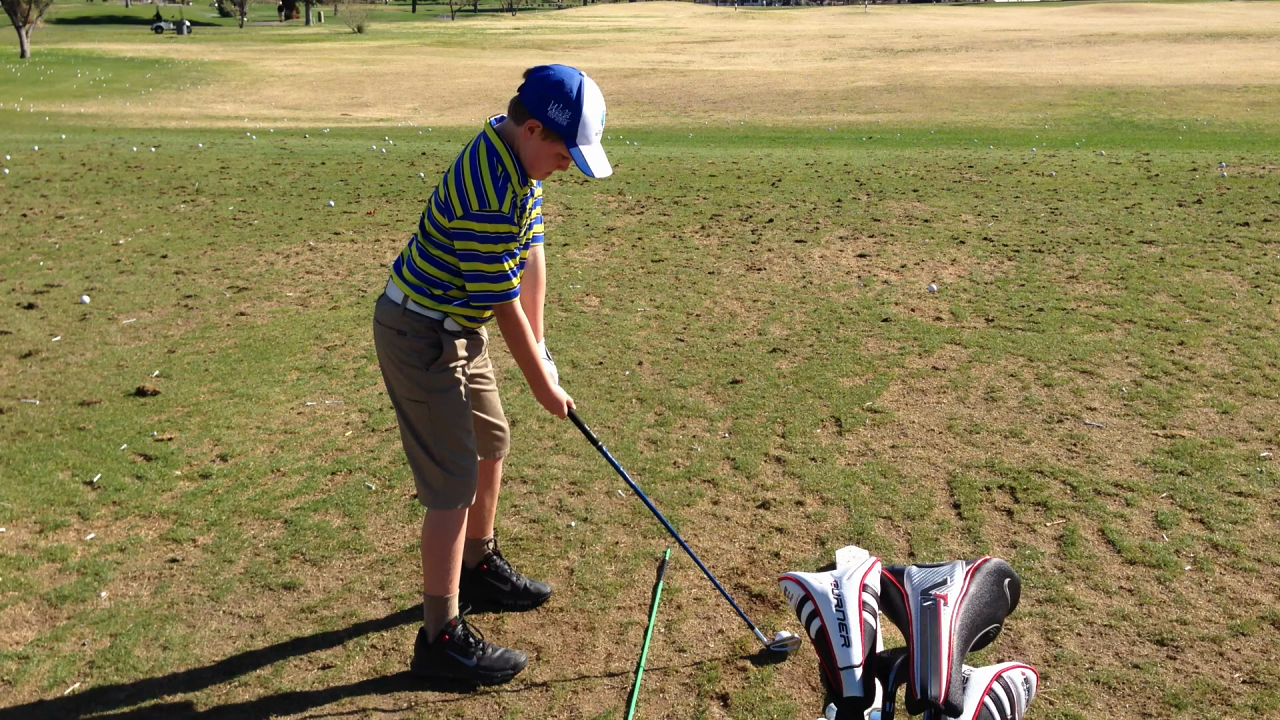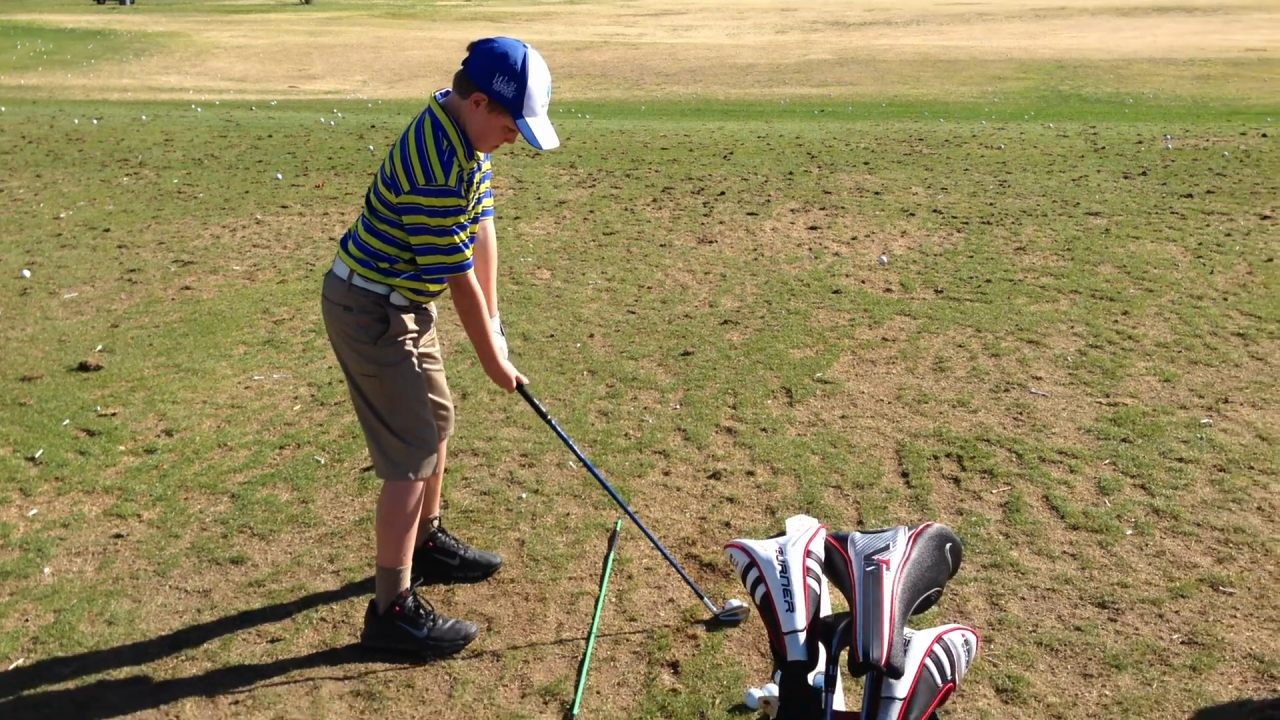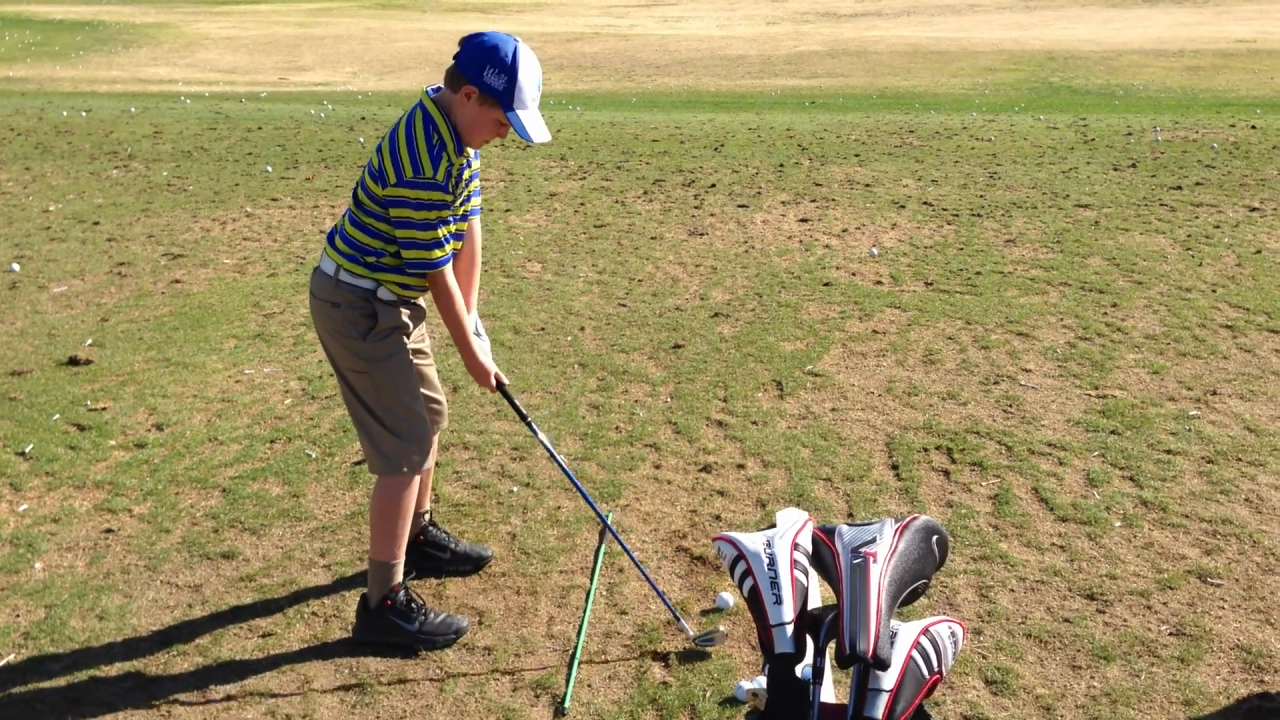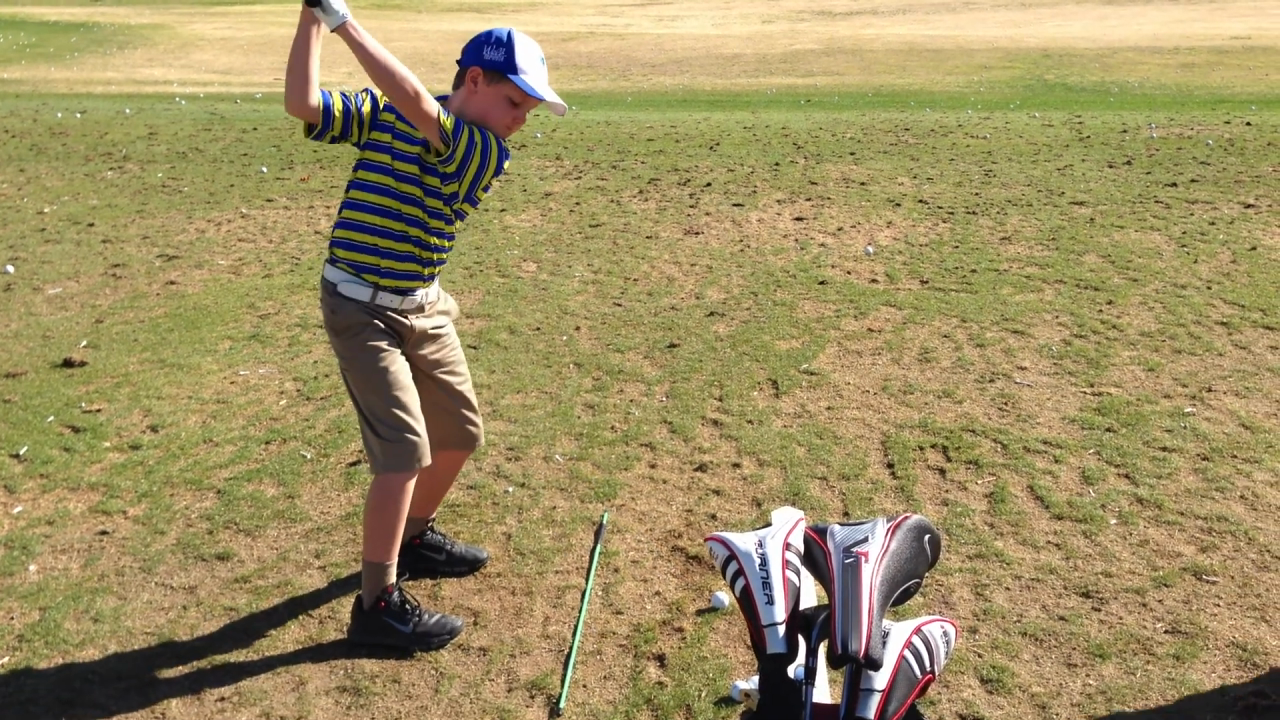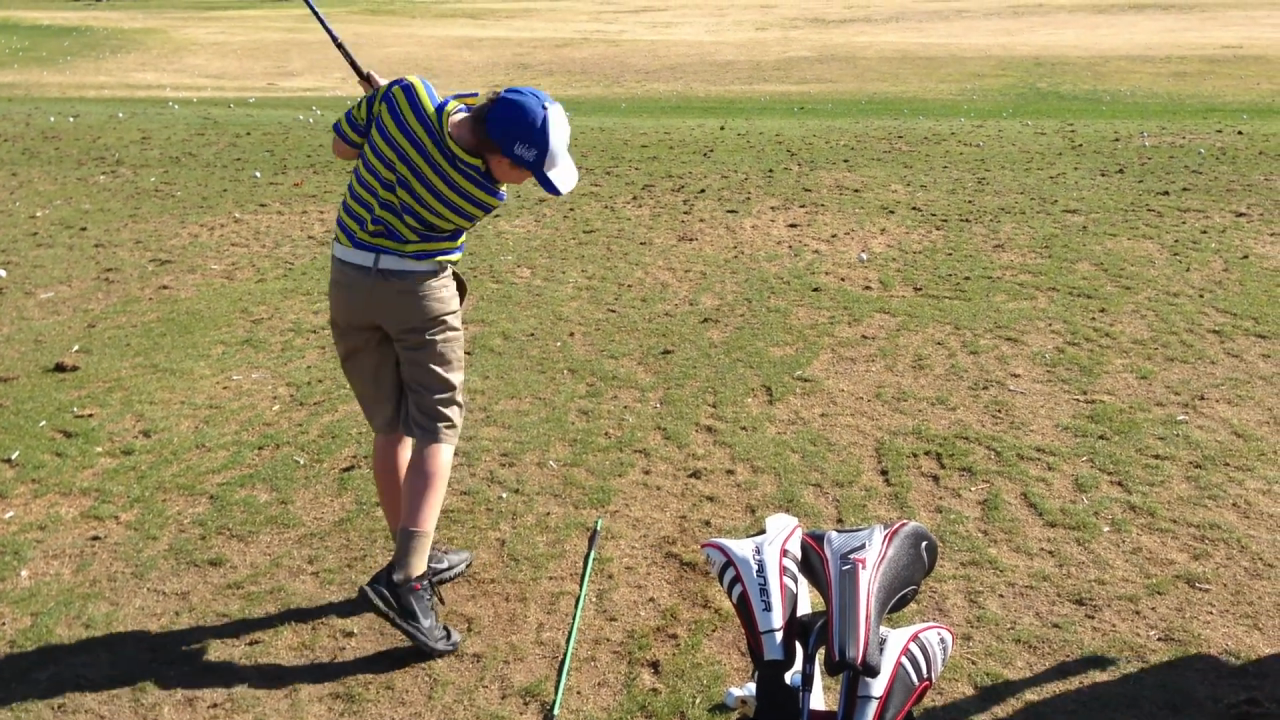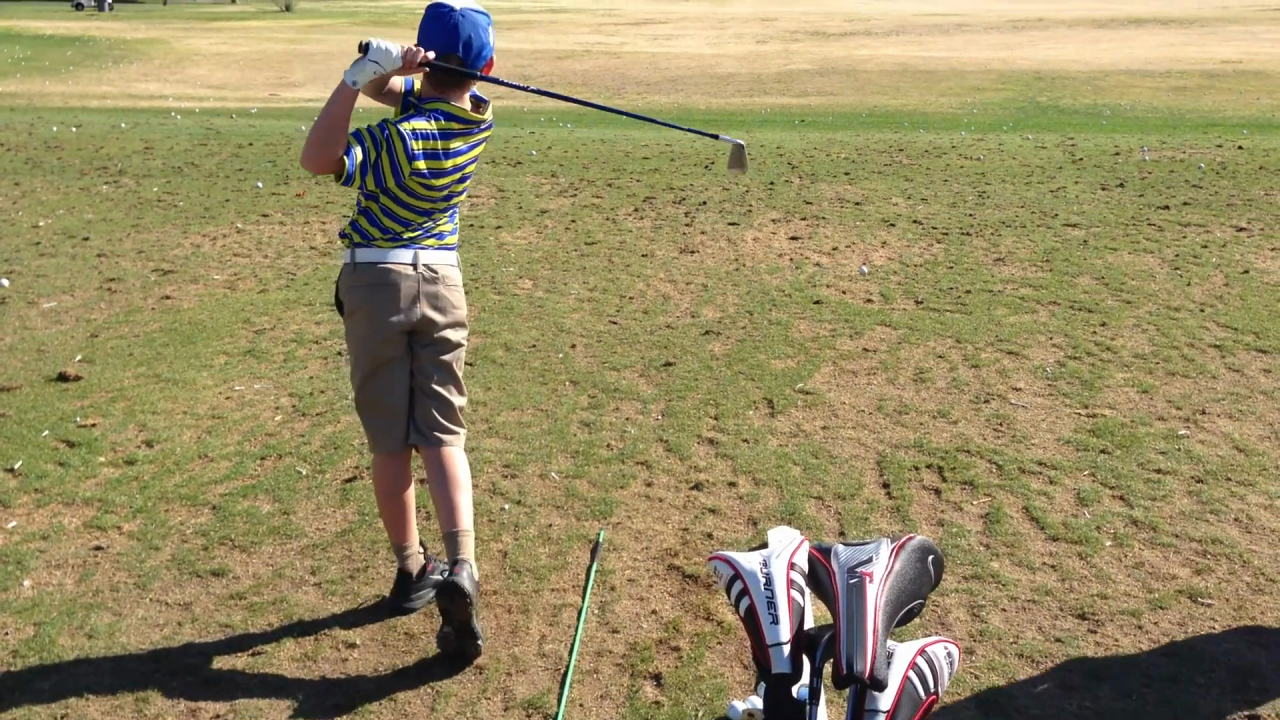
dt=0.7s
person 1, frame 1
left shoulder: (513, 154)
right shoulder: (490, 195)
left elbow: (532, 252)
right elbow: (504, 304)
left wrist: (540, 345)
right wrist: (541, 383)
left hip: (455, 326)
right hip: (422, 335)
left knee: (489, 443)
right knee: (452, 482)
left ankle: (481, 566)
right ankle: (441, 637)
person 1, frame 2
left shoulder: (462, 131)
right shoulder: (437, 166)
left elbow: (482, 228)
right elbow: (459, 276)
left wrist: (495, 321)
right wrist: (492, 359)
left hip: (403, 301)
right hip: (370, 310)
left knee: (436, 421)
right knee: (411, 454)
left ankle: (426, 542)
right ankle: (393, 609)
person 1, frame 3
left shoulder: (457, 131)
right shoulder: (426, 162)
left elbow: (466, 232)
right elbow: (433, 268)
left wrist: (472, 320)
right wrist: (471, 351)
left hip: (393, 299)
right hip: (357, 306)
left knee: (427, 414)
right knee: (406, 447)
left ankle: (416, 536)
right ankle: (384, 603)
person 1, frame 4
left shoulder: (487, 154)
right shoulder: (382, 108)
left elbow: (417, 108)
right elbow: (304, 106)
left hip: (424, 307)
right hip: (360, 308)
left knee: (459, 434)
right knee: (404, 451)
left ankle: (414, 538)
right ankle: (377, 603)
person 1, frame 5
left shoulder: (409, 96)
right shoulder: (484, 190)
left elbow: (345, 140)
left hip: (352, 280)
right hip: (423, 294)
left knee: (390, 427)
right knee: (436, 435)
left ankle: (414, 556)
right ankle: (408, 577)
person 1, frame 6
left shoulder: (404, 138)
right shoulder: (477, 114)
left elbow: (317, 160)
right elbow: (388, 91)
left wrist: (358, 72)
right wrist: (374, 73)
left hip: (376, 283)
right hip: (441, 282)
left knee: (390, 440)
right knee: (442, 434)
left ankle: (413, 570)
right ankle: (459, 569)
